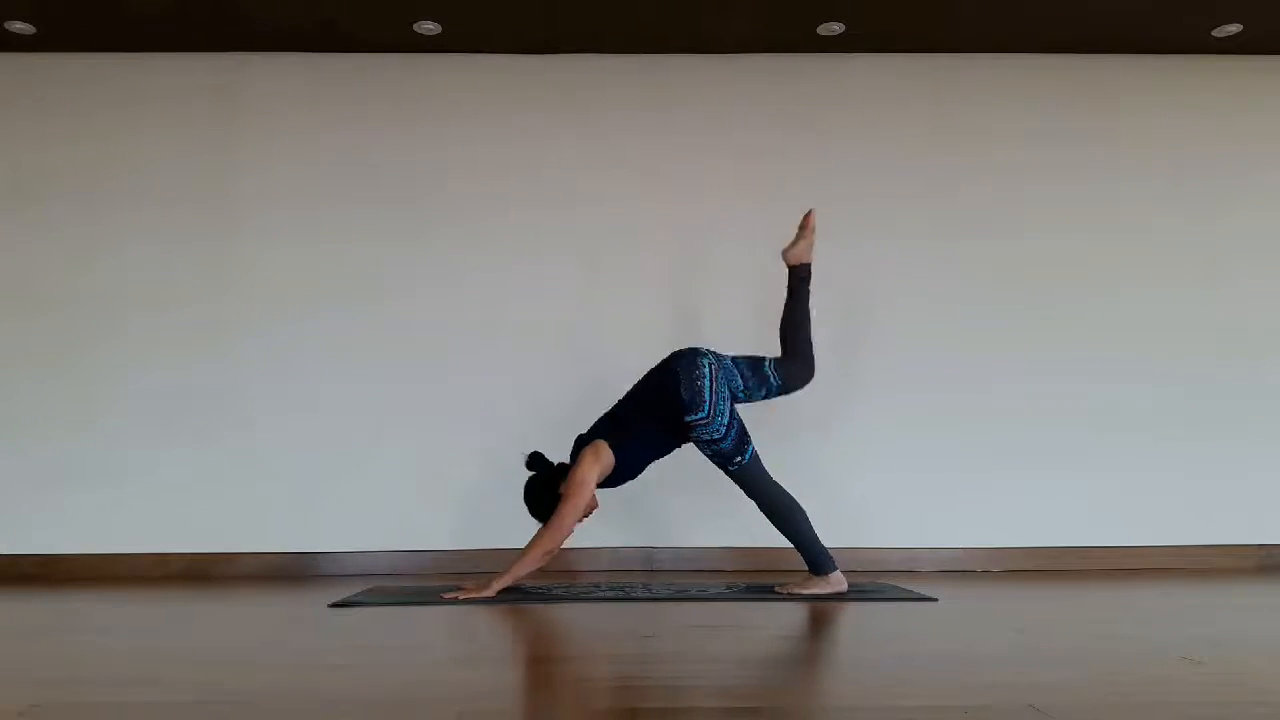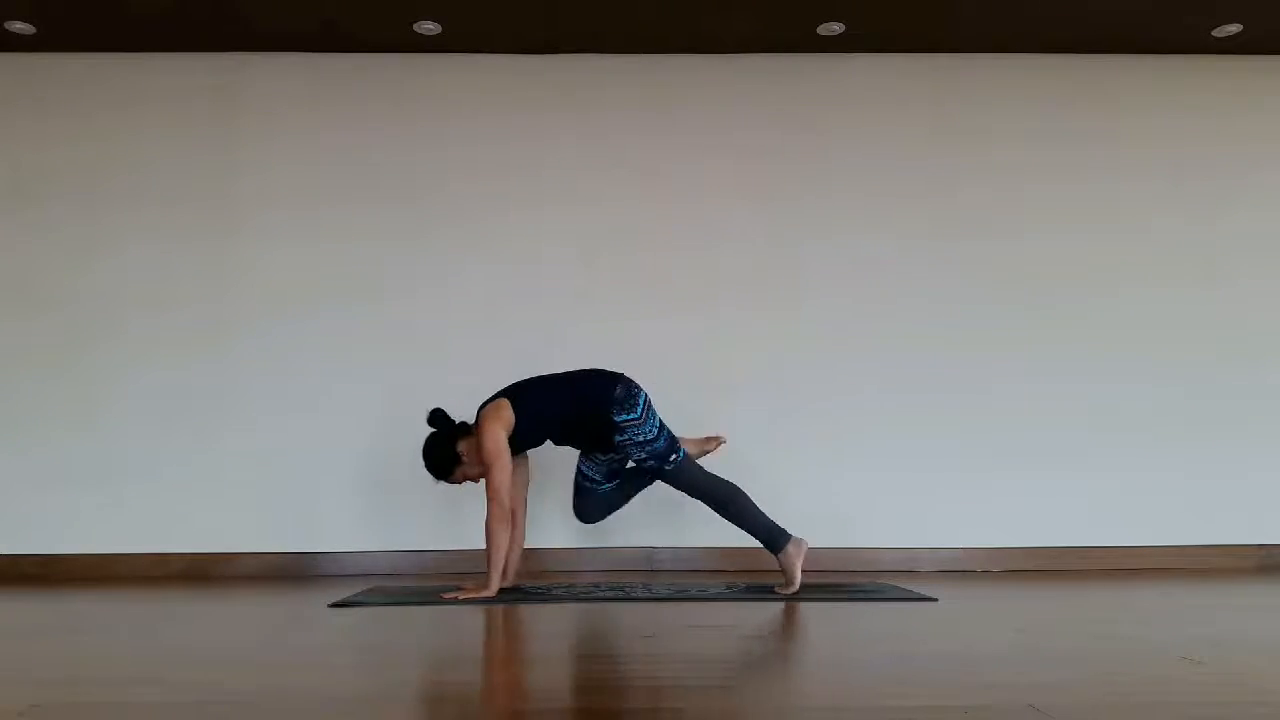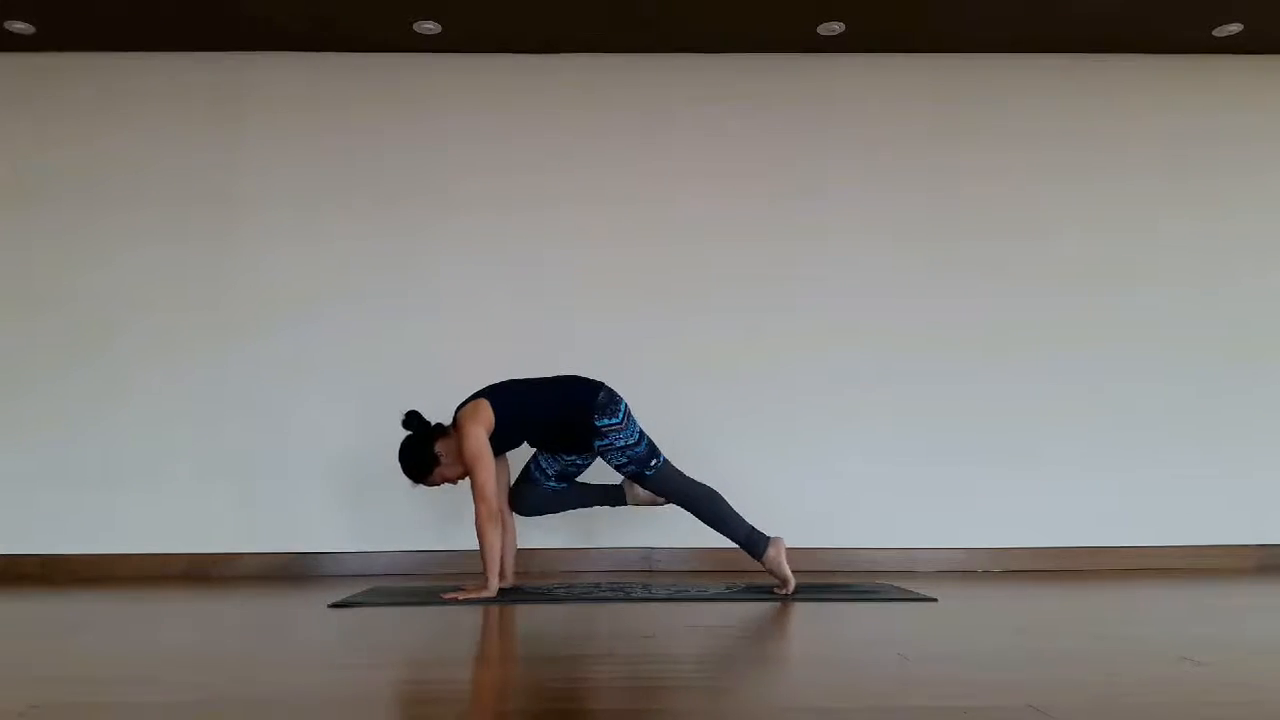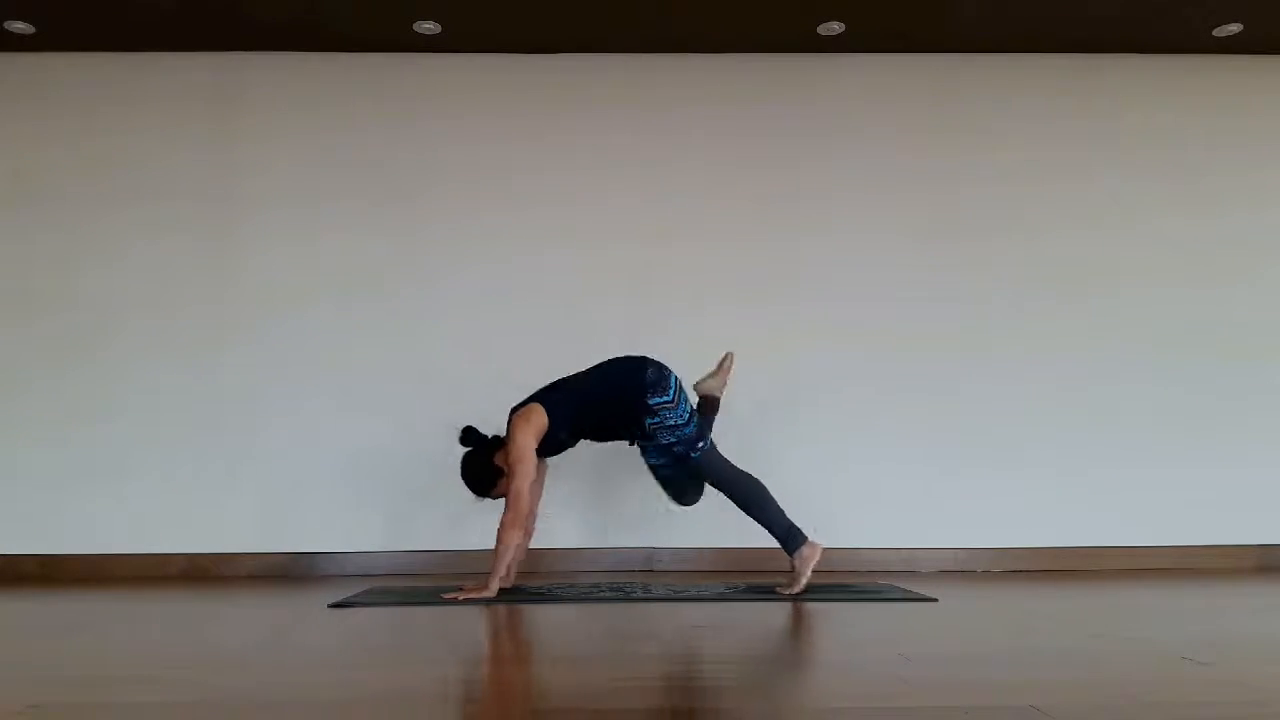
dt=0.2s
person 1, frame 1
left shoulder: (587, 467)
right shoulder: (581, 467)
left elbow: (550, 541)
right elbow: (551, 539)
left wrist: (493, 585)
right wrist: (507, 578)
left hip: (691, 389)
right hip: (683, 380)
left knee: (759, 486)
right knee: (797, 372)
left ankle: (828, 574)
right ankle: (798, 264)
person 1, frame 2
left shoulder: (493, 425)
right shoulder: (505, 440)
left elbow: (501, 510)
right elbow: (516, 508)
left wrist: (493, 584)
right wrist: (508, 573)
left hip: (618, 407)
right hip: (601, 421)
left knee: (696, 482)
right knee: (589, 510)
left ankle: (785, 545)
right ankle: (677, 452)
person 1, frame 3
left shoulder: (470, 425)
right shoulder: (486, 436)
left elbow: (488, 512)
right elbow: (502, 509)
left wrist: (490, 585)
right wrist: (506, 575)
left hip: (598, 413)
right hip: (575, 429)
left knee: (674, 485)
right knee: (524, 498)
left ankle: (765, 548)
right ankle: (628, 493)
person 1, frame 4
left shoulder: (522, 432)
right shoulder: (528, 437)
left elbow: (516, 515)
right elbow: (526, 512)
left wrist: (492, 583)
right wrist: (509, 573)
left hip: (649, 390)
right hip: (632, 406)
left knee: (718, 471)
right knee: (687, 491)
left ankle: (799, 547)
right ankle: (707, 397)
